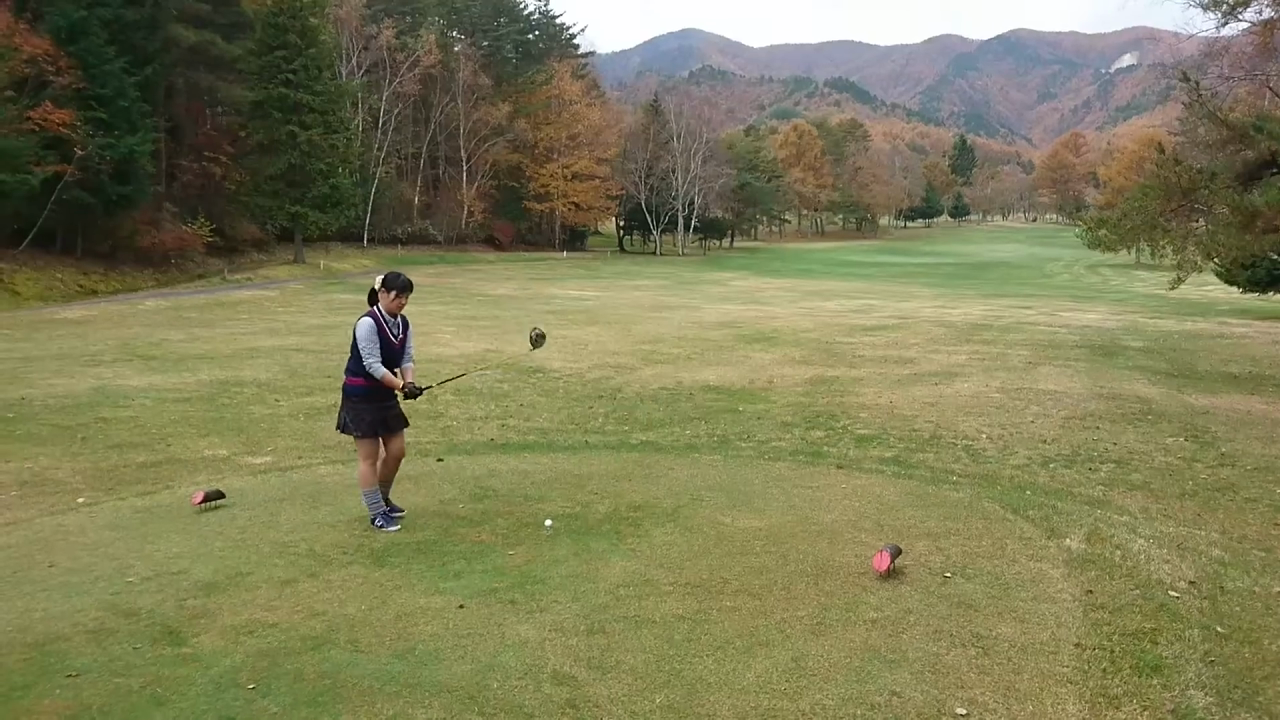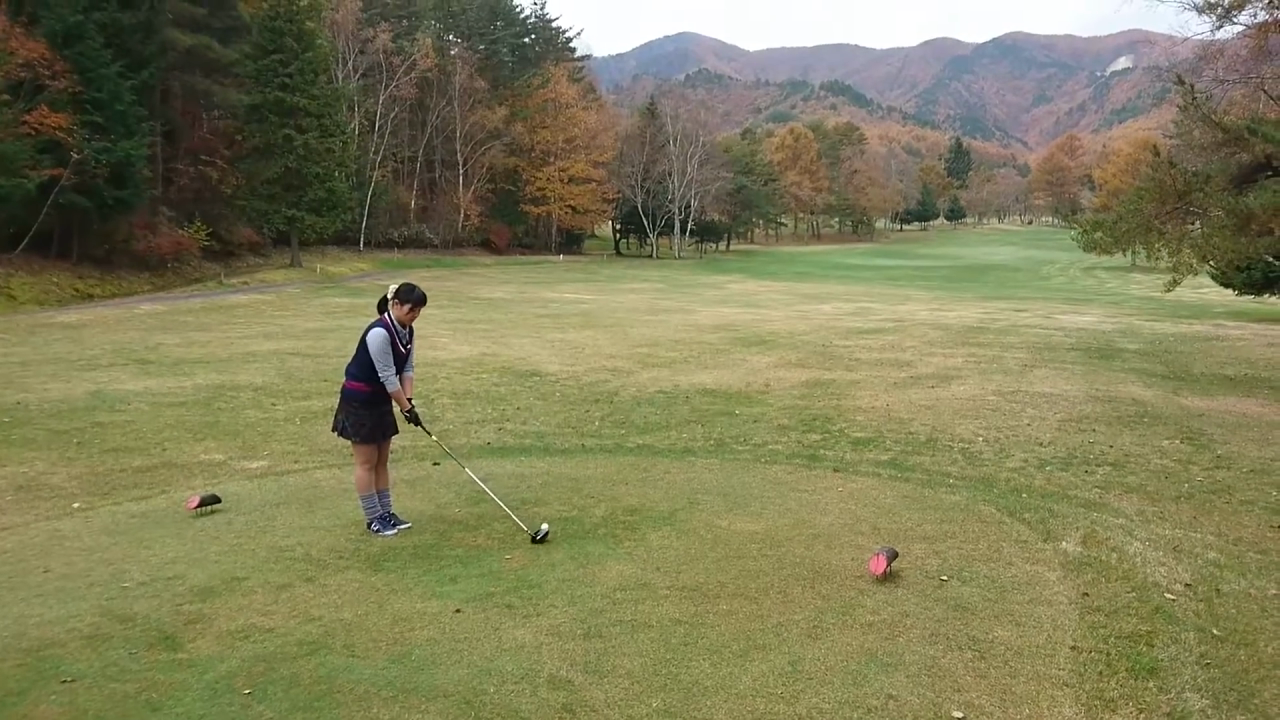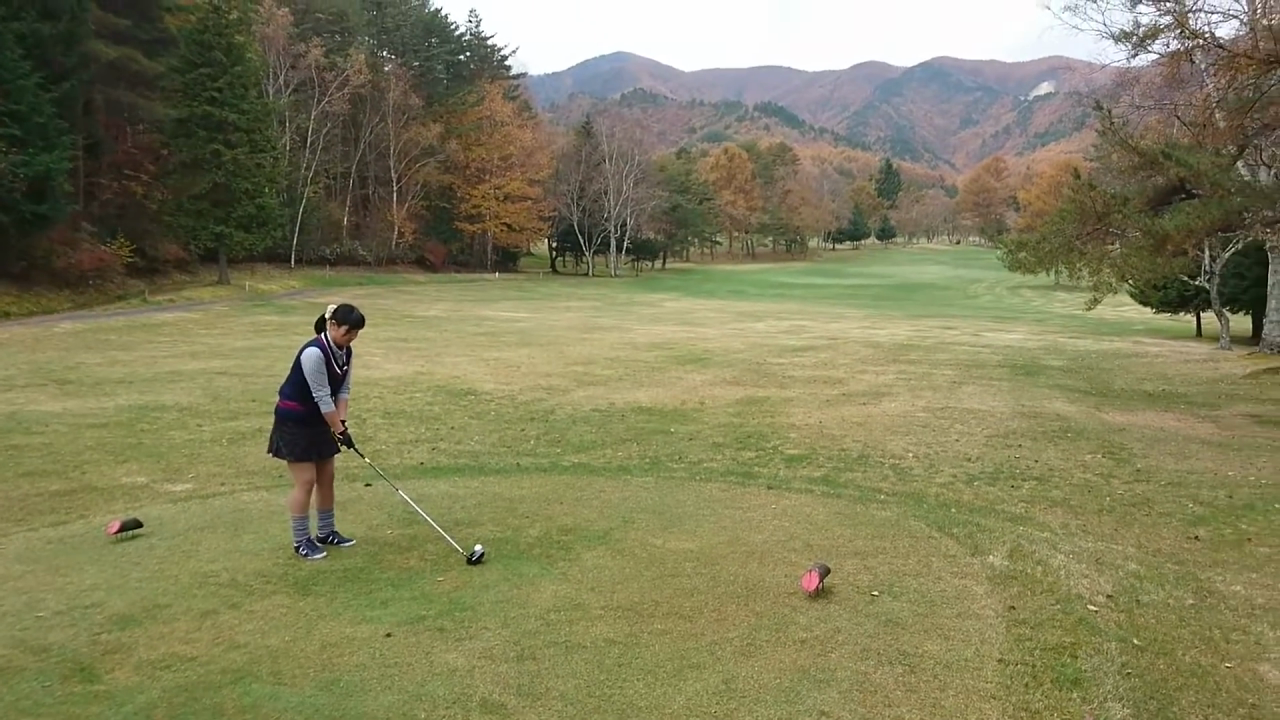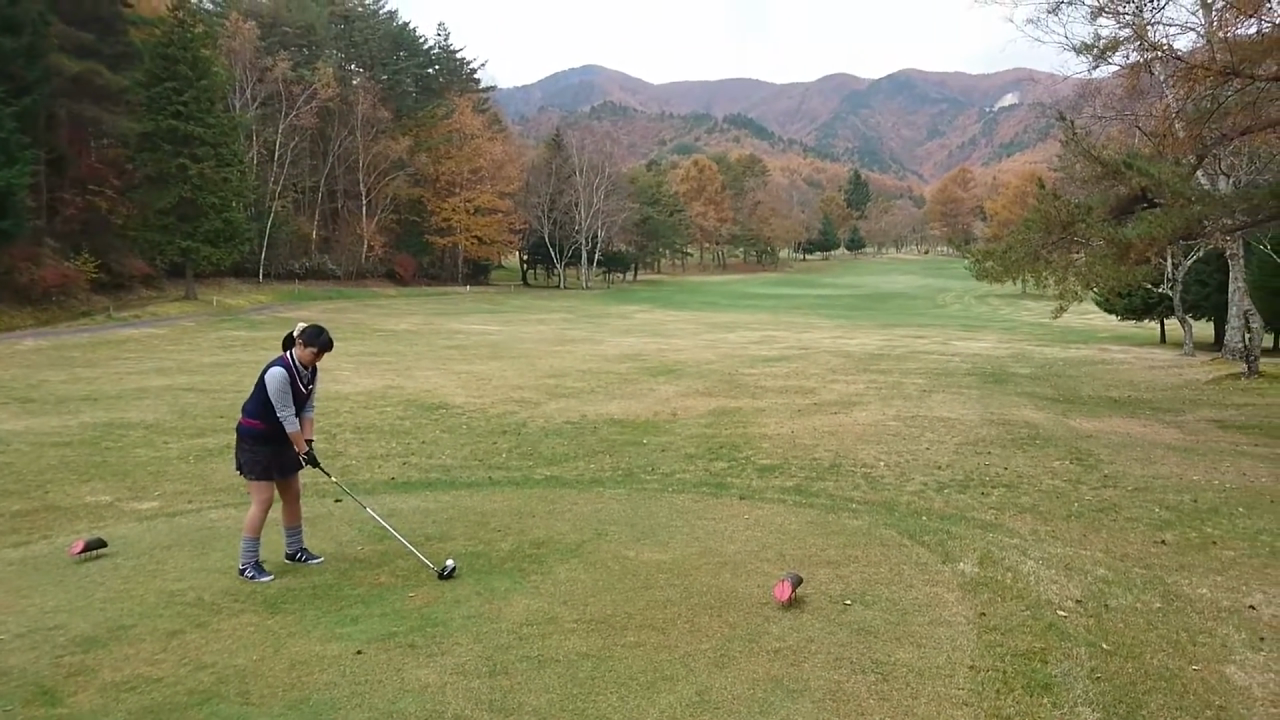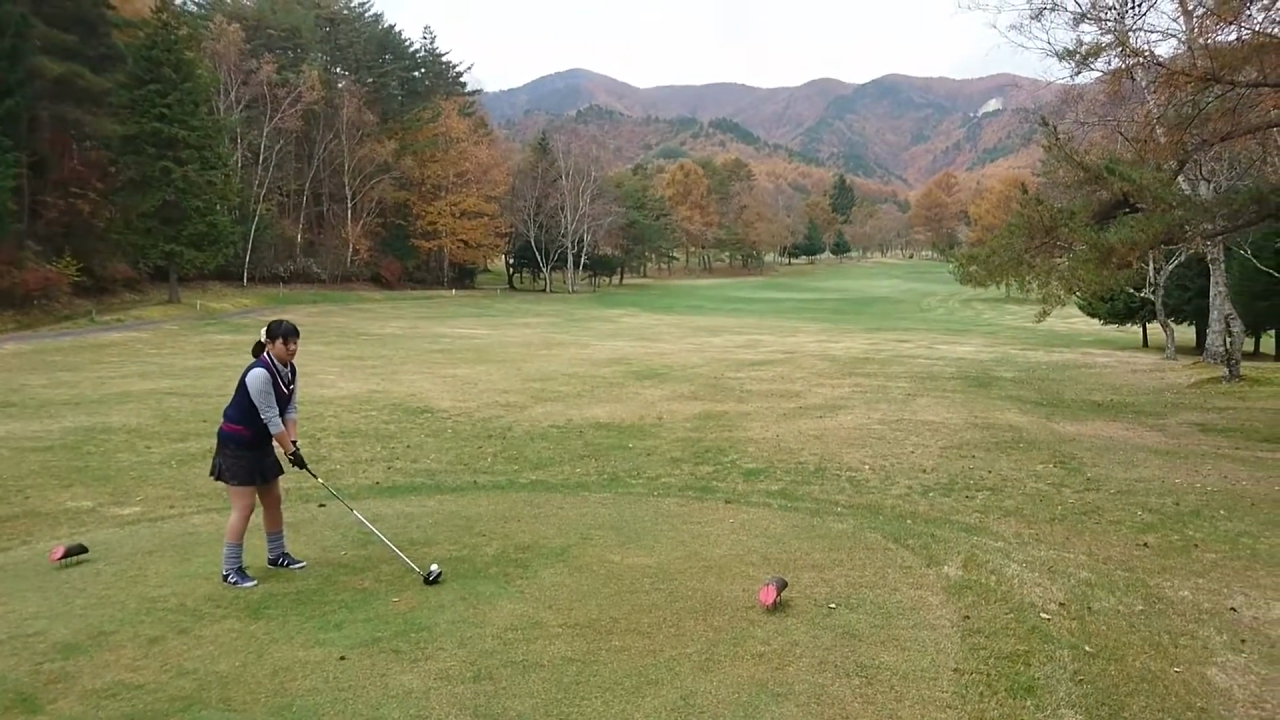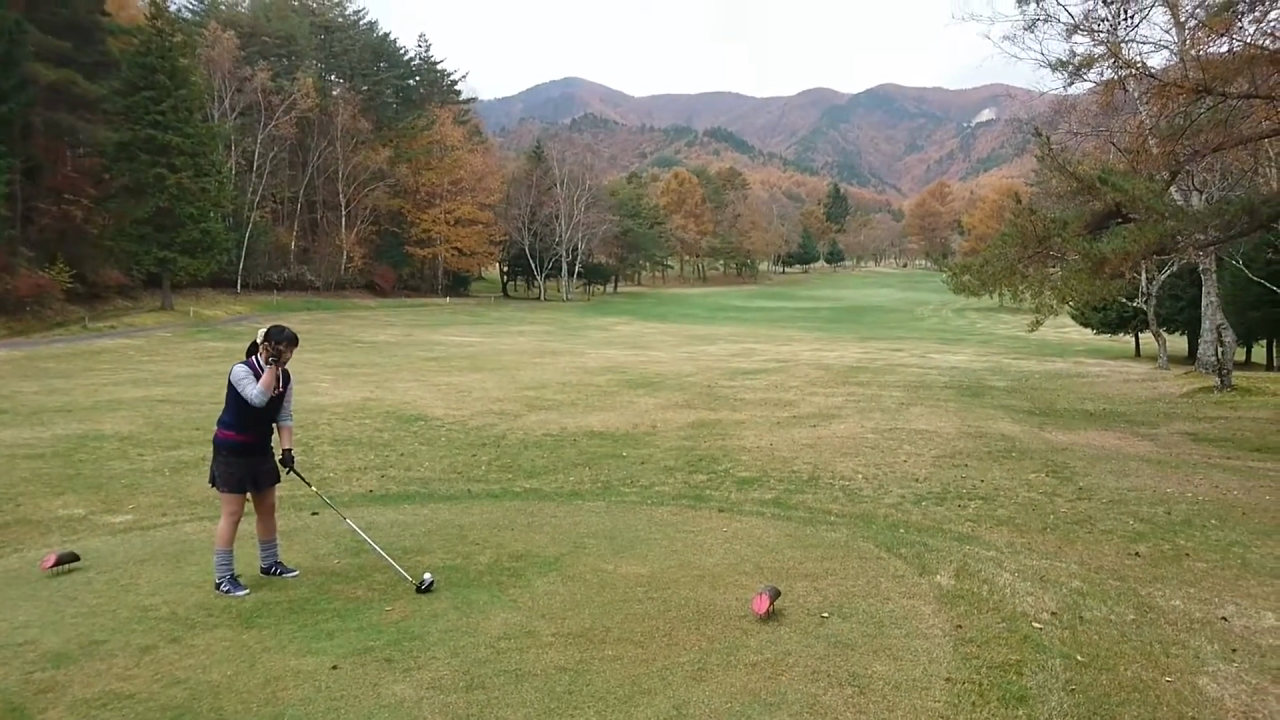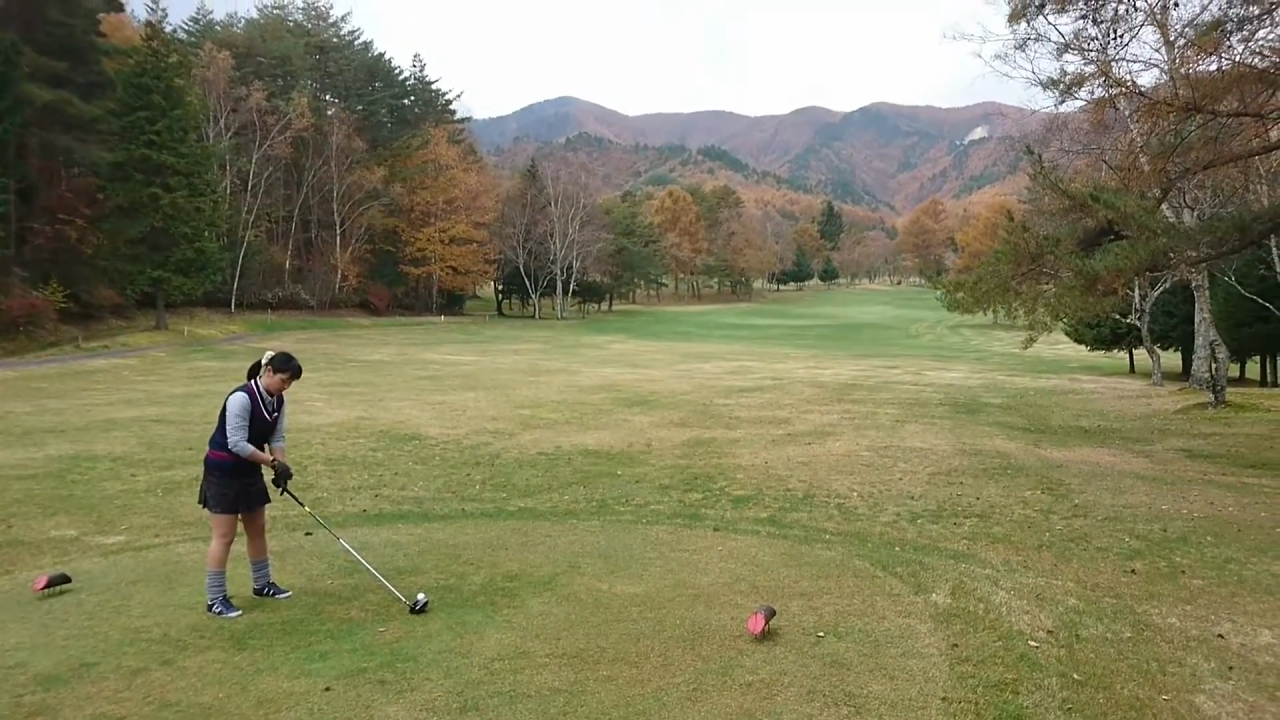
dt=0.7s
person 1, frame 1
left shoulder: (403, 323)
right shoulder: (367, 323)
left elbow: (407, 358)
right elbow: (373, 365)
left wrist: (409, 382)
right wrist: (402, 386)
left hip: (385, 396)
right hip: (361, 397)
left knee: (397, 451)
right knee: (369, 457)
left ankle: (382, 498)
right ankle: (377, 513)
person 1, frame 2
left shoulder: (407, 331)
right shoulder: (379, 333)
left elbow: (407, 369)
right elbow: (387, 376)
left wrist: (409, 400)
right wrist: (406, 408)
left hip: (380, 400)
right hip: (359, 401)
left knee: (382, 460)
right knee: (367, 462)
left ankle: (385, 513)
right ankle: (373, 518)
person 1, frame 3
left shoulder: (345, 352)
right shoulder: (314, 353)
left elbow: (343, 390)
right elbow: (322, 396)
left wrist: (342, 422)
right wrist: (340, 430)
left hip: (318, 420)
right hip: (293, 421)
left knee: (327, 478)
right knee: (306, 481)
left ankle: (326, 532)
right ankle: (301, 540)
person 1, frame 4
left shoulder: (310, 370)
right shoulder: (278, 372)
left elbow: (307, 408)
right elbow: (286, 416)
left wrist: (308, 441)
right wrist: (304, 450)
left hip: (279, 438)
right hip: (255, 438)
left knee: (292, 495)
right knee: (263, 500)
left ankle: (294, 549)
right ankle: (247, 563)
person 1, frame 5
left shoulder: (289, 370)
right shoulder: (259, 374)
left elbow: (289, 410)
right elbow: (271, 418)
left wrist: (294, 443)
right wrist: (291, 451)
left hip: (261, 443)
right hip: (237, 444)
left knee: (273, 500)
right knee: (244, 507)
left ankle: (277, 555)
right ankle: (230, 569)
person 1, frame 6
left shoulder: (284, 377)
right shoulder: (241, 370)
left elbow: (284, 416)
right elbow: (258, 398)
left wrist: (287, 449)
right wrist: (271, 364)
left hip: (261, 449)
right hip: (232, 450)
left knee: (267, 508)
right knee: (232, 514)
left ankle: (270, 563)
right ankle: (223, 577)
person 1, frame 7
left shoulder: (277, 400)
right shoulder: (241, 398)
left elbow: (276, 437)
right elbow: (236, 443)
left wrist: (279, 467)
right wrist: (273, 463)
left hip: (250, 470)
right hip: (223, 471)
left knee: (257, 529)
right knee: (224, 535)
left ankle: (262, 584)
right ankle: (215, 599)
